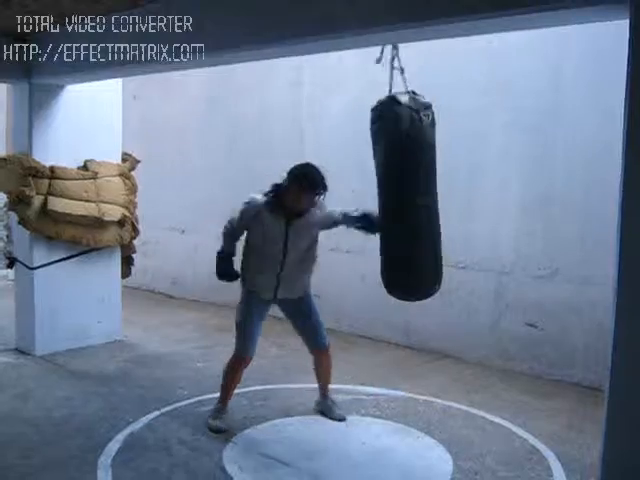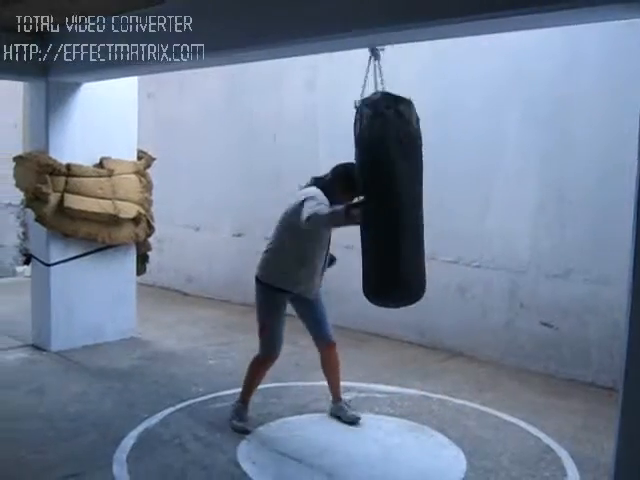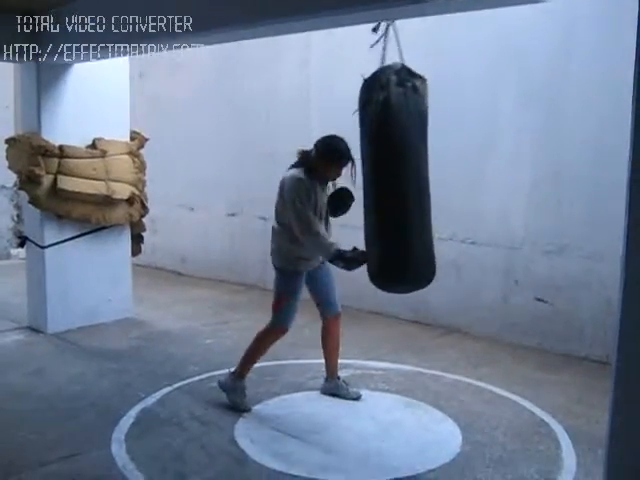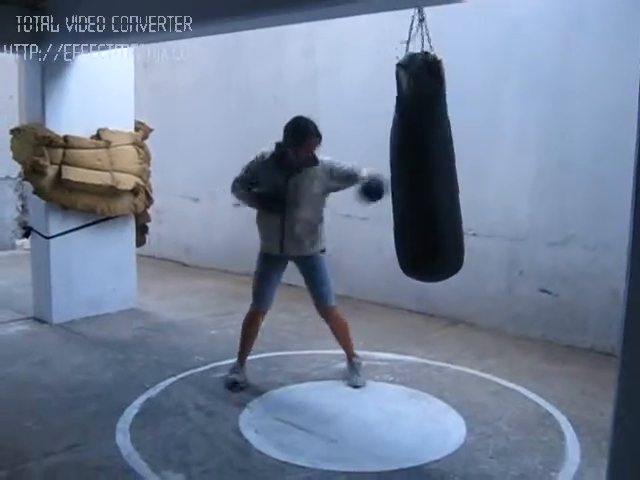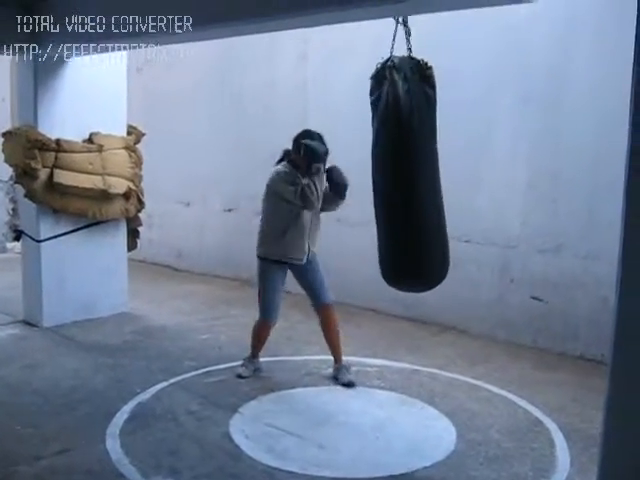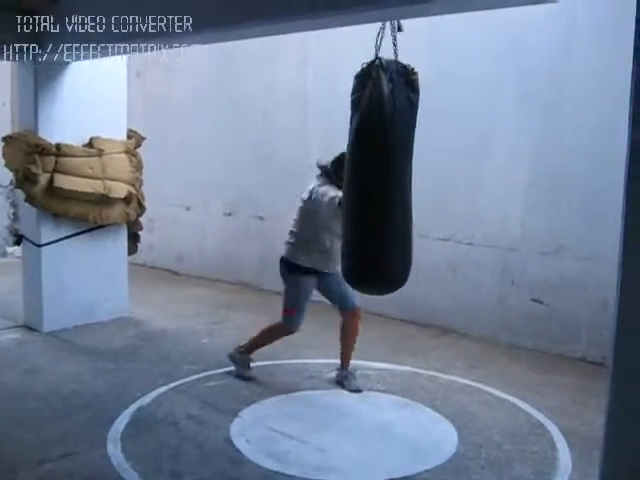
dt=0.7s
person 1, frame 1
left shoulder: (314, 210)
right shoulder: (257, 207)
left elbow: (339, 217)
right elbow: (232, 229)
left wrist: (361, 219)
right wrist: (225, 256)
left hip: (295, 291)
right hip: (257, 290)
left knee: (321, 348)
right knee: (243, 355)
left ankle: (325, 399)
right ankle: (221, 407)
person 1, frame 2
left shoulder: (322, 202)
right shoulder: (314, 198)
right elbow: (313, 220)
left wrist: (323, 258)
right wrist: (348, 215)
left hip: (304, 286)
right hip: (274, 283)
left knee: (328, 344)
right knee: (269, 353)
left ankle: (338, 403)
right ankle: (241, 406)
person 1, frame 3
left shoulder: (320, 180)
right shoulder: (295, 183)
right elbow: (307, 232)
right wrist: (339, 255)
left hip: (316, 258)
right hip: (291, 260)
left knee: (333, 316)
right knee: (280, 326)
left ankle: (332, 380)
right ankle: (235, 380)
person 1, frame 4
left shoulder: (322, 168)
right shoulder: (265, 162)
left elbow: (354, 174)
right elbow: (238, 187)
left wrist: (368, 179)
right wrist: (257, 198)
left hip: (309, 249)
right hip: (272, 248)
left knee: (328, 309)
right knee: (258, 309)
left ankle: (353, 361)
right ankle: (239, 365)
person 1, frame 5
left shoulder: (312, 173)
right shoulder: (282, 175)
left elbow: (325, 205)
right elbow: (308, 200)
left wrist: (337, 190)
right wrist: (314, 170)
left hip: (304, 253)
right hip: (274, 255)
left knee: (326, 307)
right knee: (268, 318)
left ankle: (339, 364)
right ankle: (253, 359)
person 1, frame 6
left shoulder: (330, 191)
right shoulder: (323, 194)
right elbow: (341, 203)
left hip: (325, 267)
right hip: (300, 266)
left knee: (353, 313)
right knee: (290, 326)
left ankle: (344, 371)
right ankle: (241, 354)
